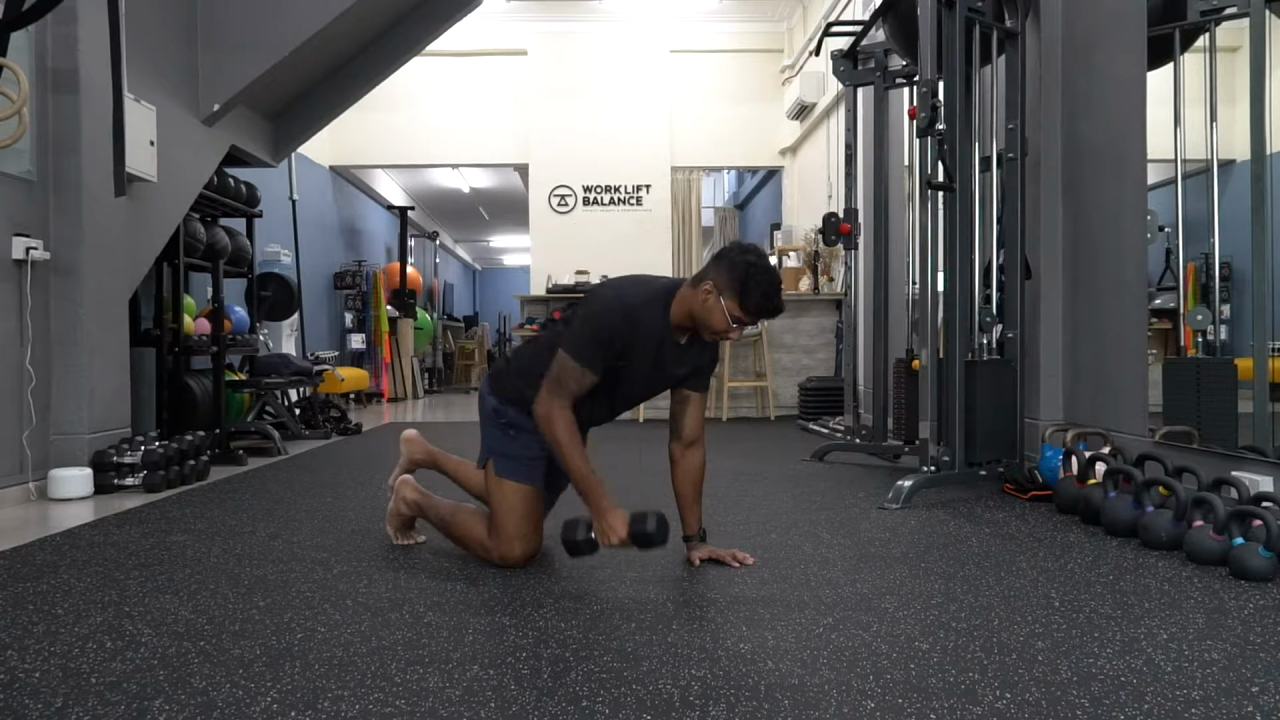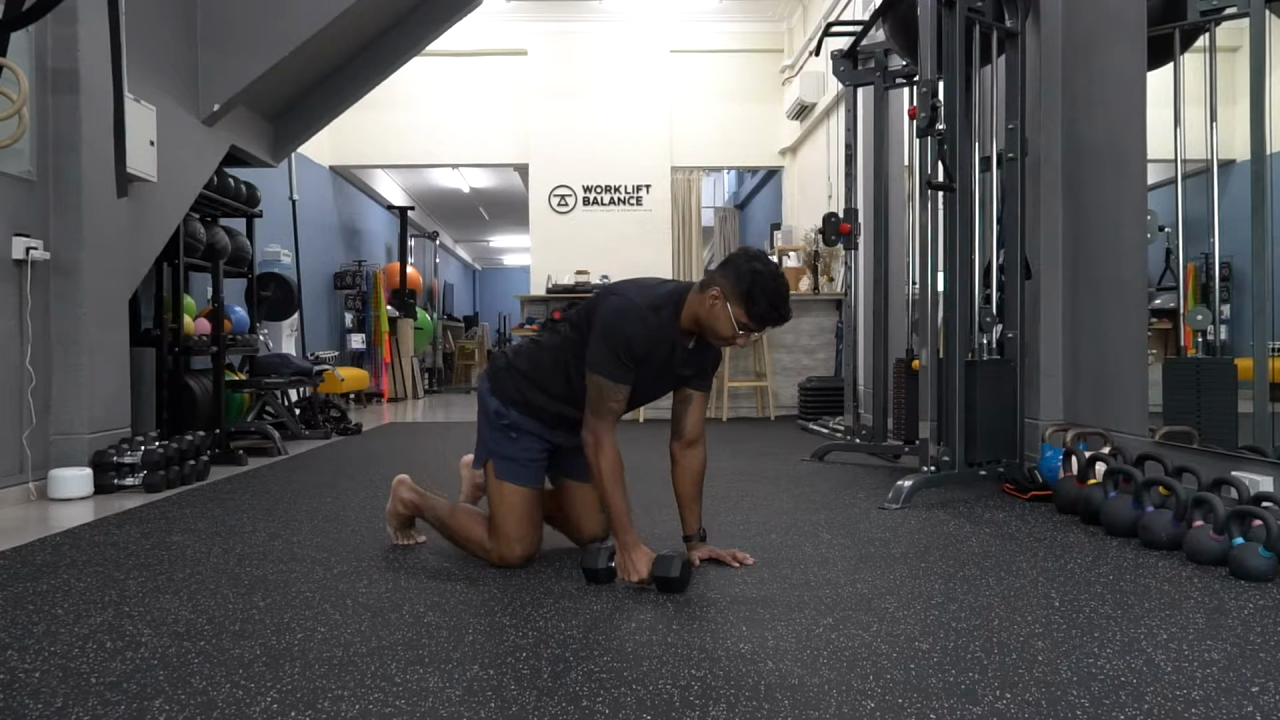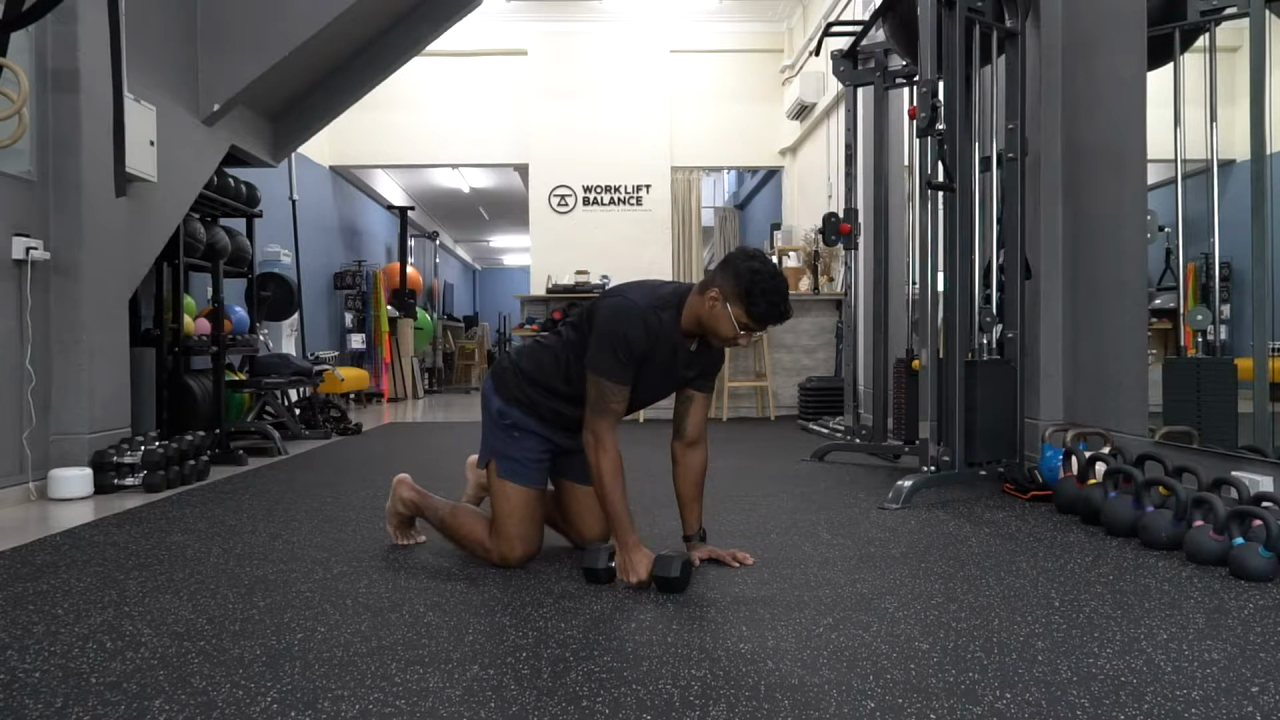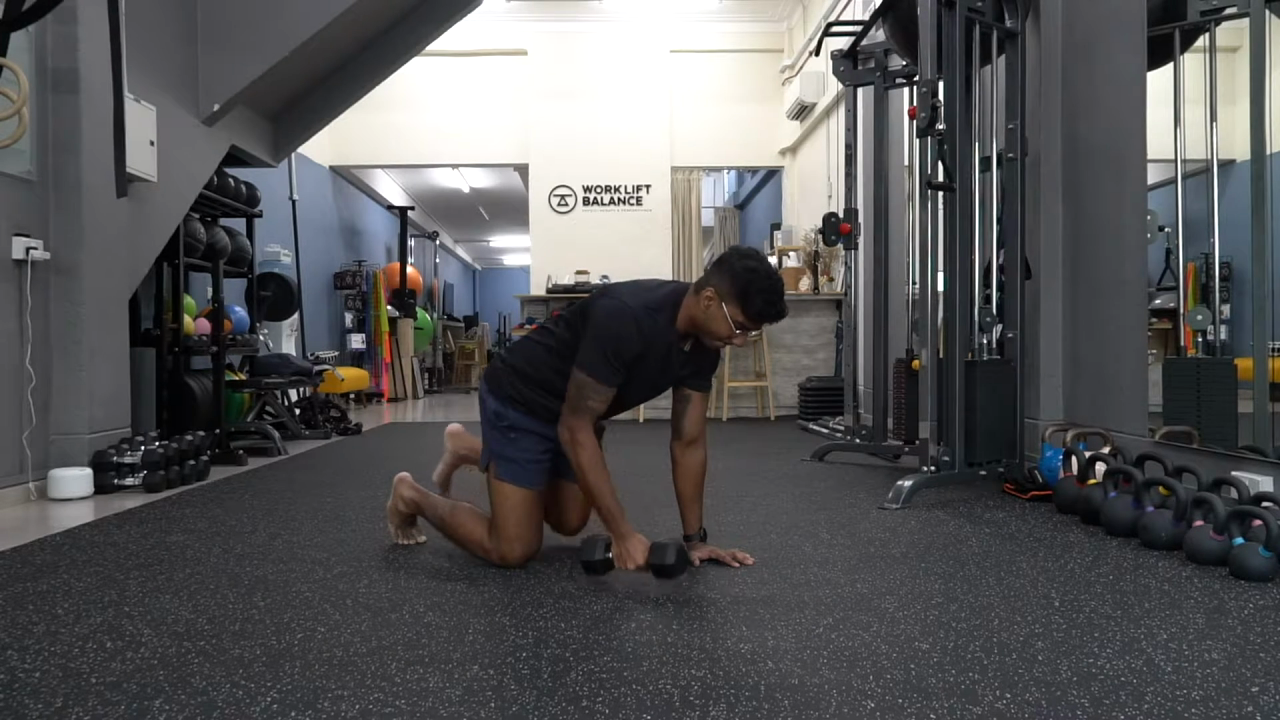
dt=0.7s
person 1, frame 1
left shoulder: (702, 348)
right shoulder: (621, 308)
left elbow: (687, 443)
right elbow: (550, 406)
left wrist: (695, 538)
right wrist: (603, 509)
left hip: (565, 420)
right hip: (518, 403)
left knee: (523, 513)
right knee: (514, 549)
left ankle: (423, 453)
right ankle: (414, 498)
person 1, frame 2
left shoulder: (705, 346)
right shoulder: (631, 315)
left elbow: (687, 442)
right elbow: (599, 434)
left wrist: (695, 539)
right wrist: (629, 544)
left hip: (570, 415)
right hip: (516, 402)
left knee: (591, 532)
right knee: (513, 551)
left ankle: (486, 476)
right ankle: (410, 498)
person 1, frame 3
left shoulder: (708, 348)
right shoulder: (630, 317)
left elbow: (690, 443)
right elbow: (600, 435)
left wrist: (695, 539)
right wrist: (629, 544)
left hip: (576, 417)
right hip: (521, 404)
left knee: (592, 535)
right knee: (513, 550)
left ankle: (490, 479)
right ankle: (411, 497)
person 1, frame 4
left shoulder: (703, 345)
right shoulder: (625, 318)
left elbow: (689, 442)
right elbow: (575, 429)
left wrist: (695, 539)
right wrist: (623, 533)
left hip: (575, 410)
right hip: (518, 402)
left knee: (569, 524)
right knee: (513, 550)
left ankle: (469, 447)
right ankle: (411, 497)
